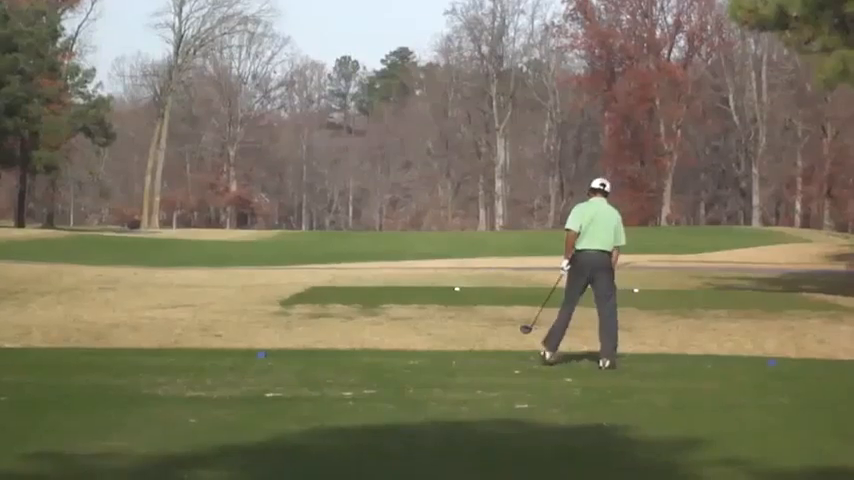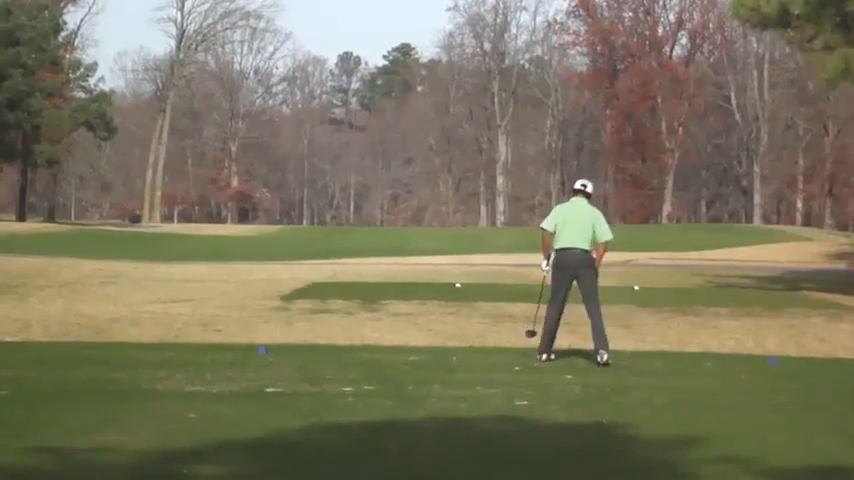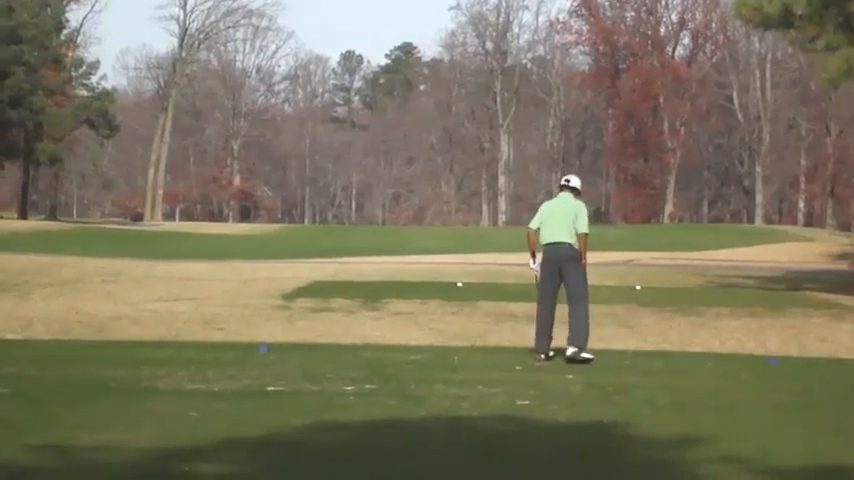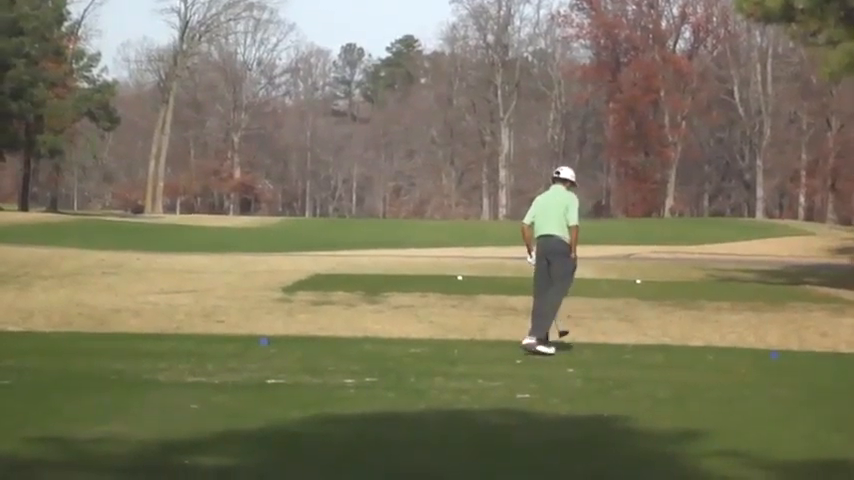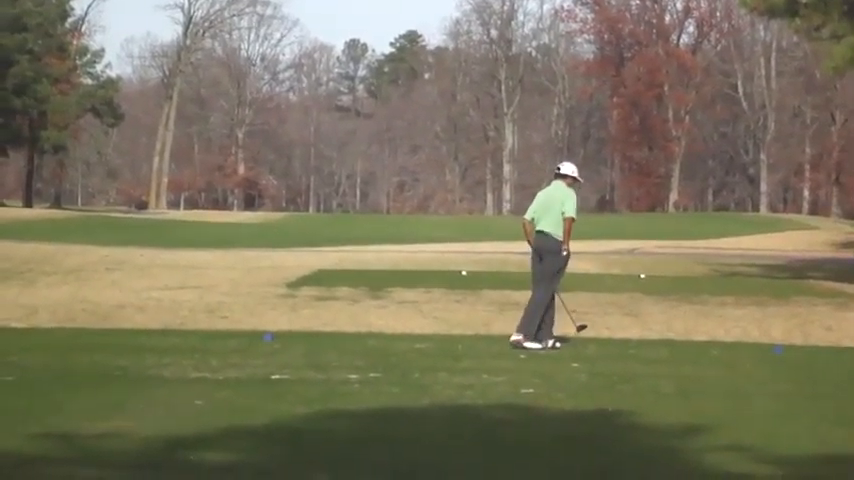
dt=0.2s
person 1, frame 1
left shoulder: (582, 208)
right shoulder: (615, 213)
left elbow: (572, 233)
right elbow: (617, 246)
left wrist: (566, 257)
right wrist: (611, 268)
left hip: (581, 258)
right hip: (604, 260)
left knee: (568, 305)
right knee: (607, 310)
left ankle: (550, 348)
right ankle: (607, 356)
person 1, frame 2
left shoulder: (560, 208)
right shoulder: (594, 212)
left elbow: (546, 232)
right elbow: (603, 242)
left wrist: (546, 258)
right wrist: (595, 265)
left hip: (563, 258)
right hip: (584, 259)
left knee: (555, 305)
right knee: (593, 307)
left ankle: (544, 350)
right ankle: (602, 350)
person 1, frame 3
left shoulder: (547, 205)
right shoulder: (578, 205)
left elbow: (532, 231)
right elbow: (582, 234)
left wrist: (533, 256)
right wrist: (583, 258)
left hip: (549, 252)
right hip: (570, 253)
left knee: (546, 302)
right knee: (578, 301)
left ankle: (542, 349)
right ankle: (575, 346)
person 1, frame 4
left shoulder: (540, 198)
right shoulder: (569, 197)
left elbow: (526, 226)
right elbow: (573, 226)
left wrist: (530, 250)
right wrist: (574, 251)
left hip: (541, 245)
right hip: (560, 246)
left knee: (541, 295)
right knee: (555, 294)
left ankle: (537, 338)
right ankle: (534, 337)
person 1, frame 5
left shoulder: (542, 193)
right shoulder: (568, 193)
left elbow: (527, 221)
right elbow: (568, 218)
right wrist: (566, 244)
left hip: (539, 241)
right hip: (554, 244)
left knee: (541, 289)
right knee: (544, 290)
left ankle: (544, 337)
right ankle: (521, 333)
